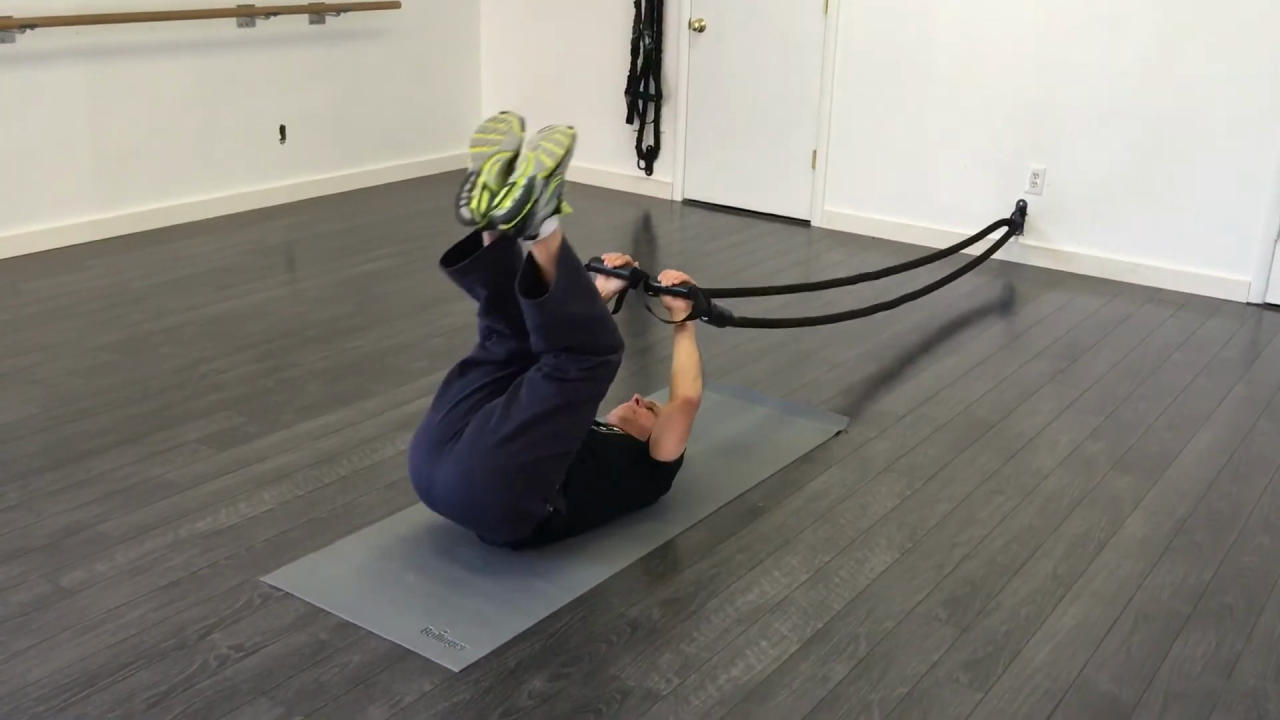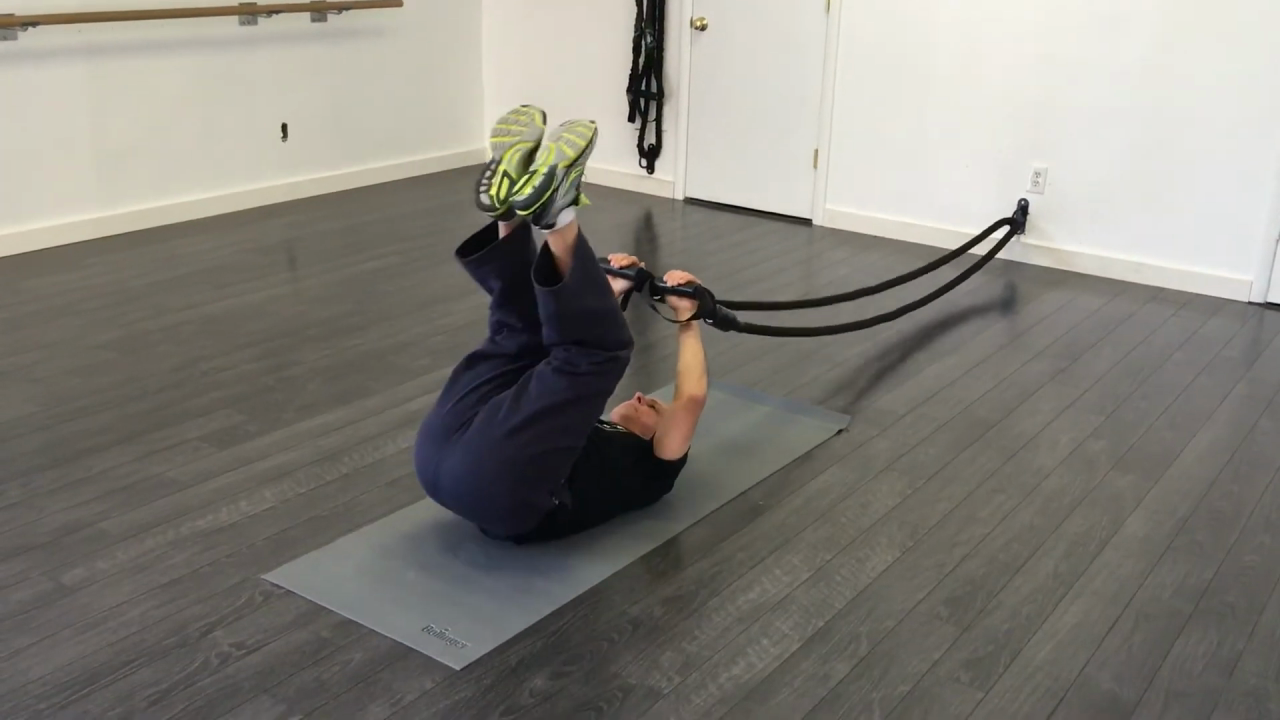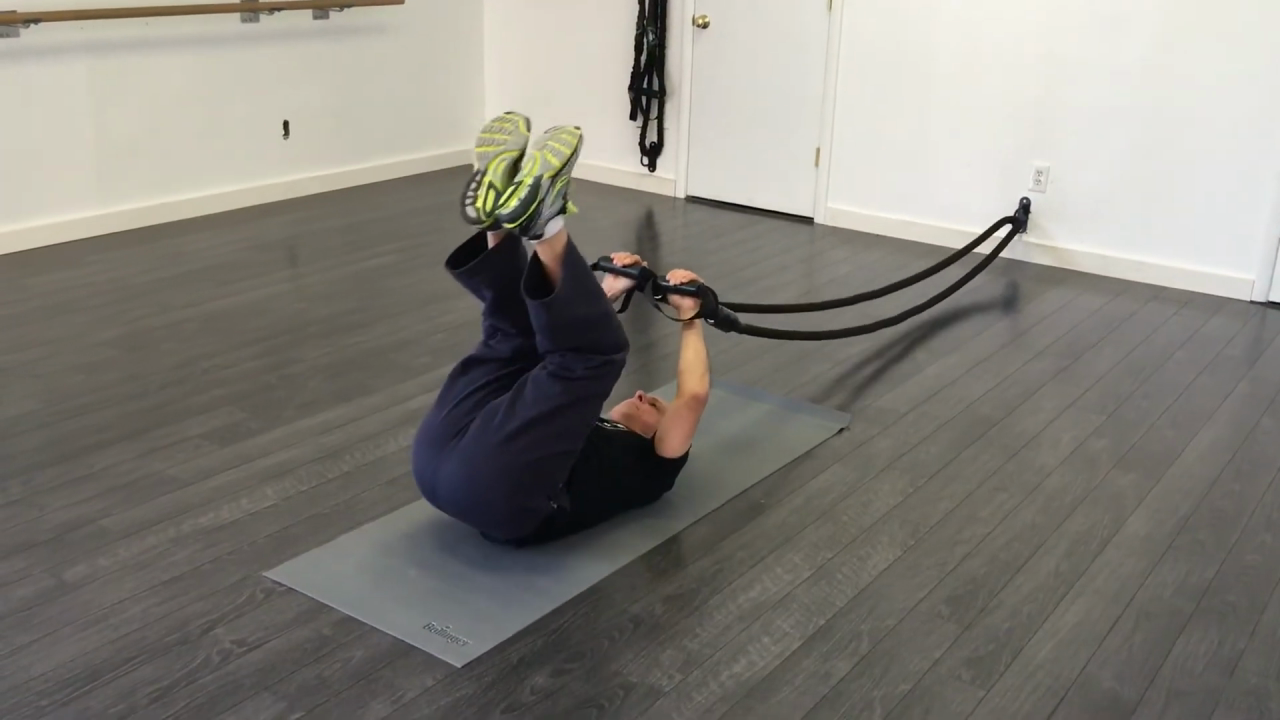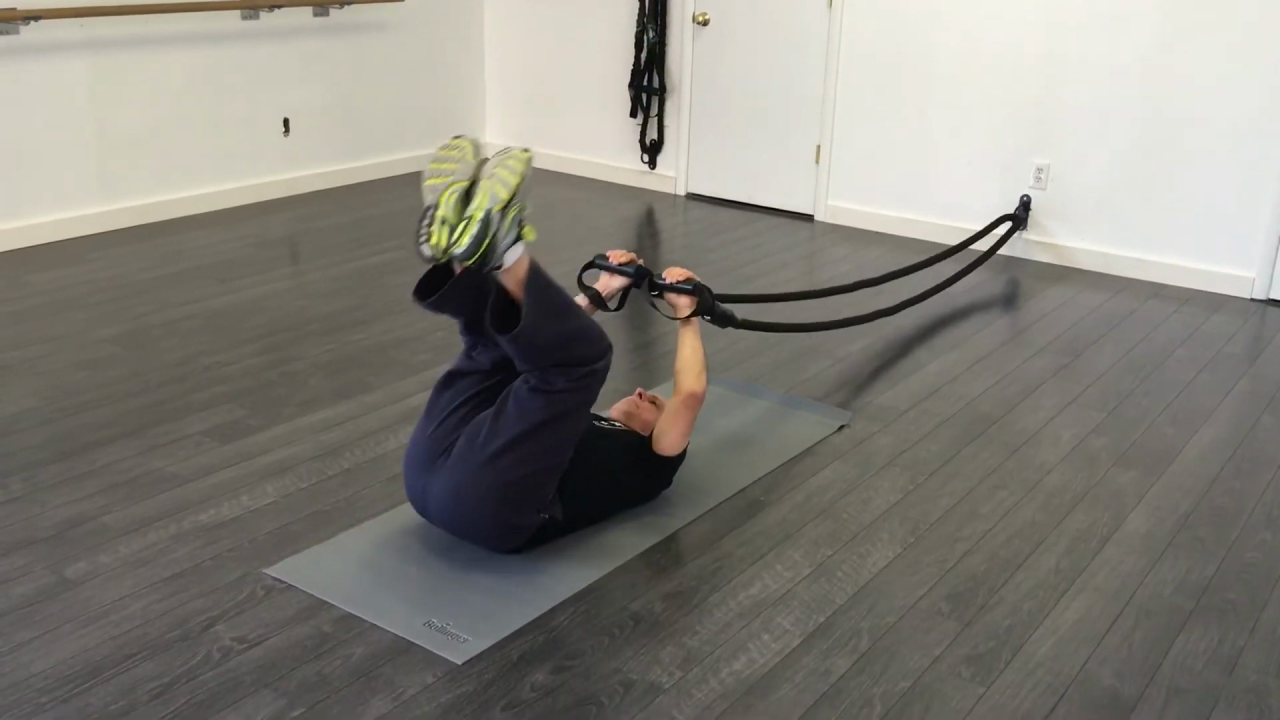
dt=0.2s
person 1, frame 1
left shoulder: (644, 469)
right shoulder: (575, 428)
left elbow: (686, 399)
right elbow: (558, 328)
left wrist: (682, 323)
right wrist: (597, 294)
left hip: (497, 490)
right hip: (439, 461)
left knee: (591, 346)
right knee: (518, 329)
left ankle: (537, 224)
right ankle: (498, 226)
person 1, frame 2
left shoulder: (646, 466)
right shoulder: (582, 429)
left elbow: (691, 398)
left wrist: (687, 320)
right wrist: (606, 294)
left hip: (503, 482)
right hip: (444, 455)
left knee: (599, 345)
right knee: (525, 328)
left ankle: (557, 214)
right ankle: (513, 215)
person 1, frame 3
left shoulder: (647, 464)
right shoulder: (584, 427)
left elbow: (693, 395)
right elbow: (567, 329)
left wrist: (688, 319)
right wrist: (604, 293)
left hip: (500, 485)
right hip: (441, 459)
left knee: (597, 346)
right knee: (521, 329)
left ankle: (546, 225)
right ankle: (503, 223)
person 1, frame 4
left shoulder: (644, 464)
right shoulder: (581, 426)
left elbow: (690, 393)
right elbow: (553, 332)
left wrist: (686, 318)
right wrist: (598, 294)
left hip: (490, 499)
right hip: (431, 471)
left knee: (582, 352)
right knee: (502, 332)
left ankle: (503, 251)
right ankle: (464, 250)
